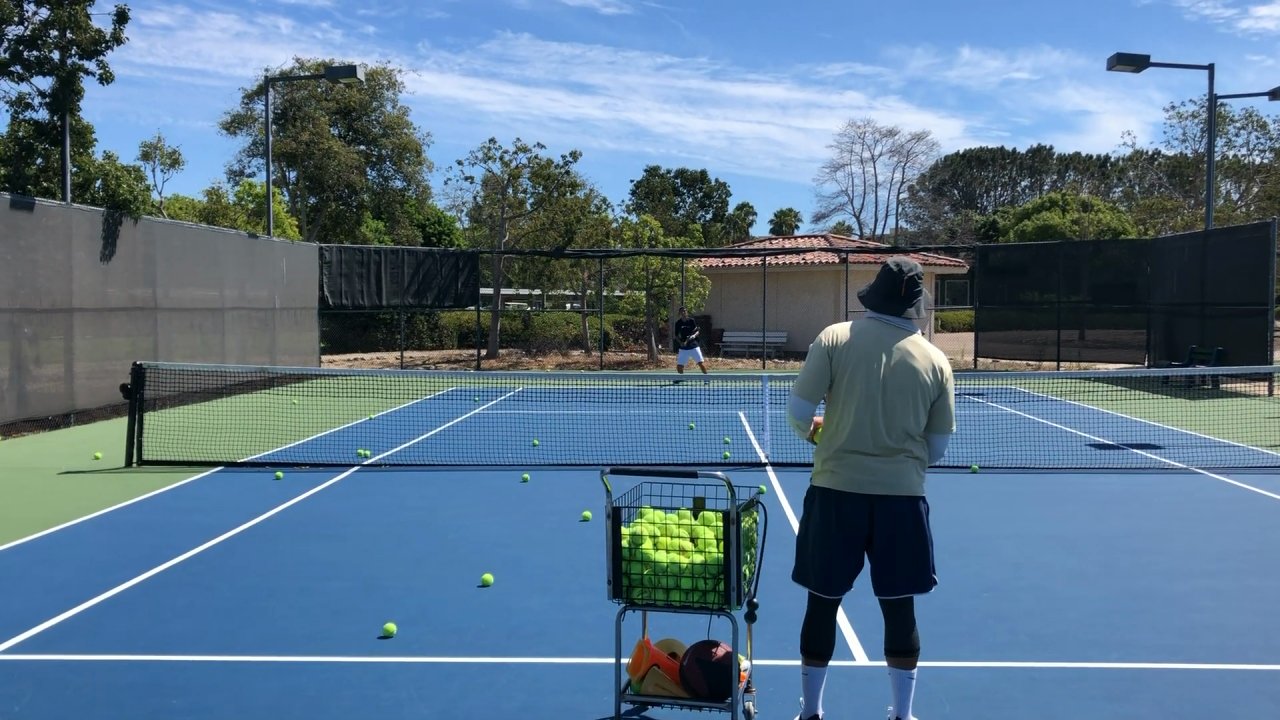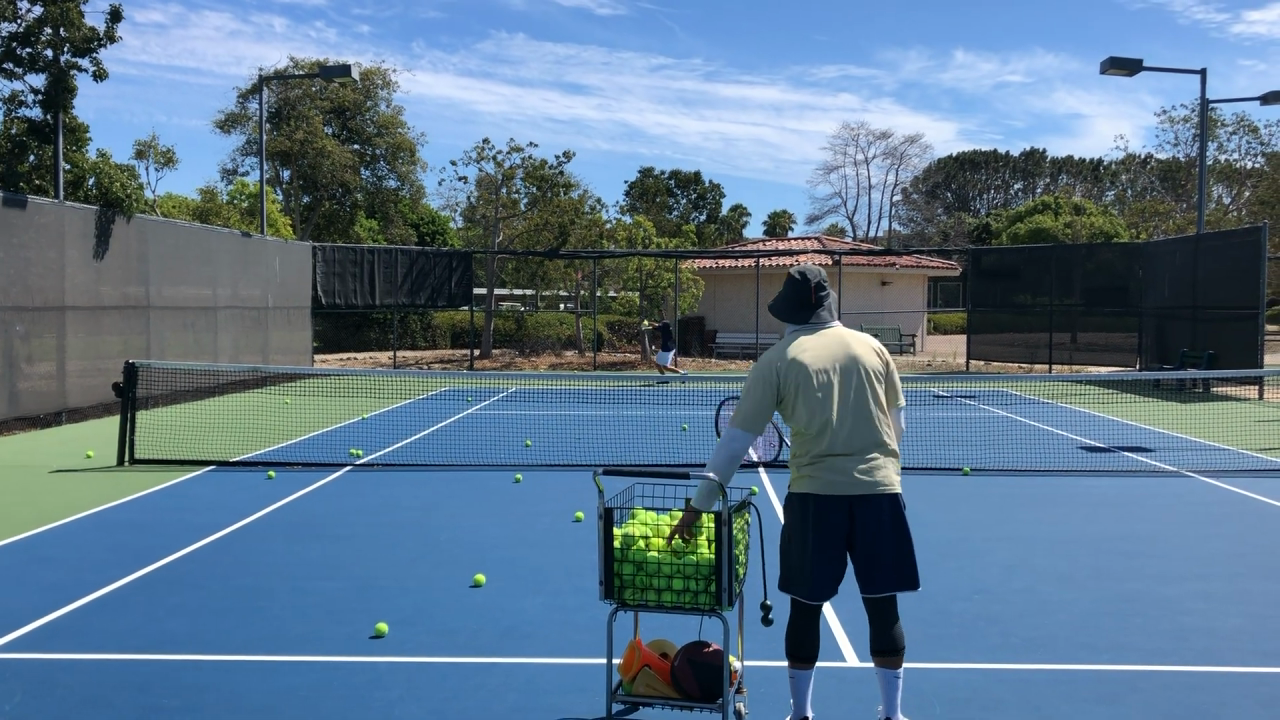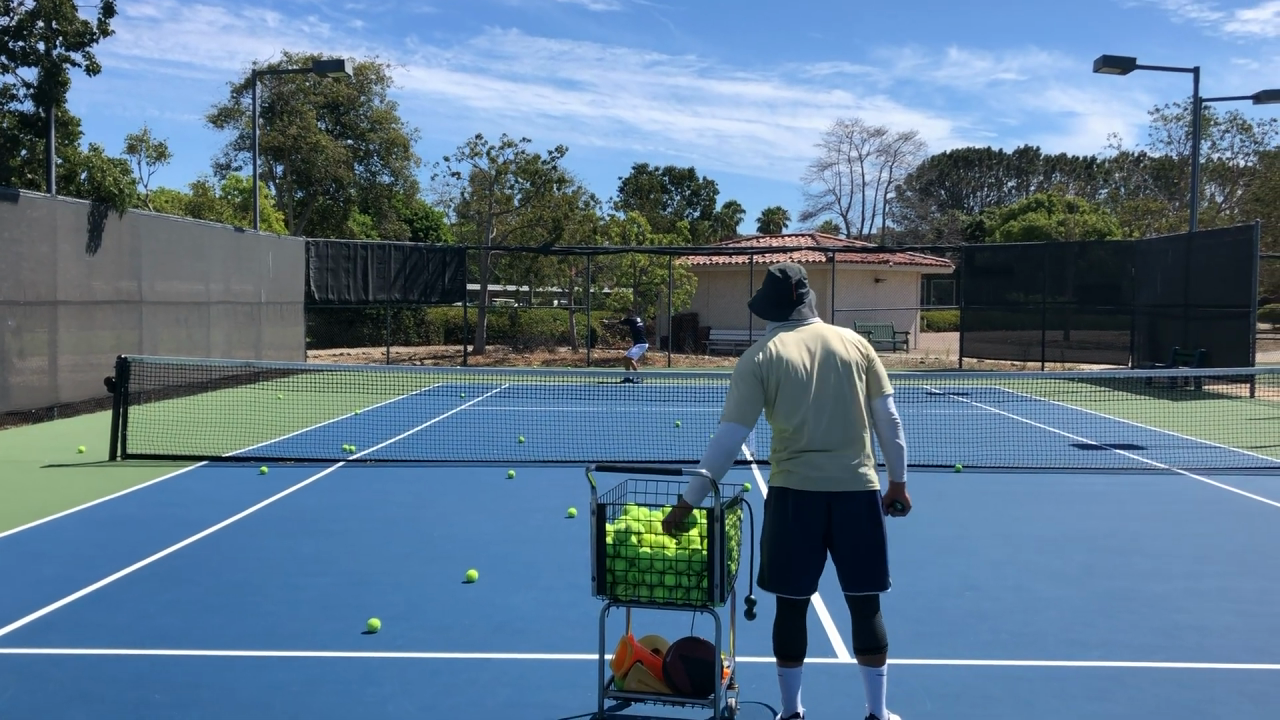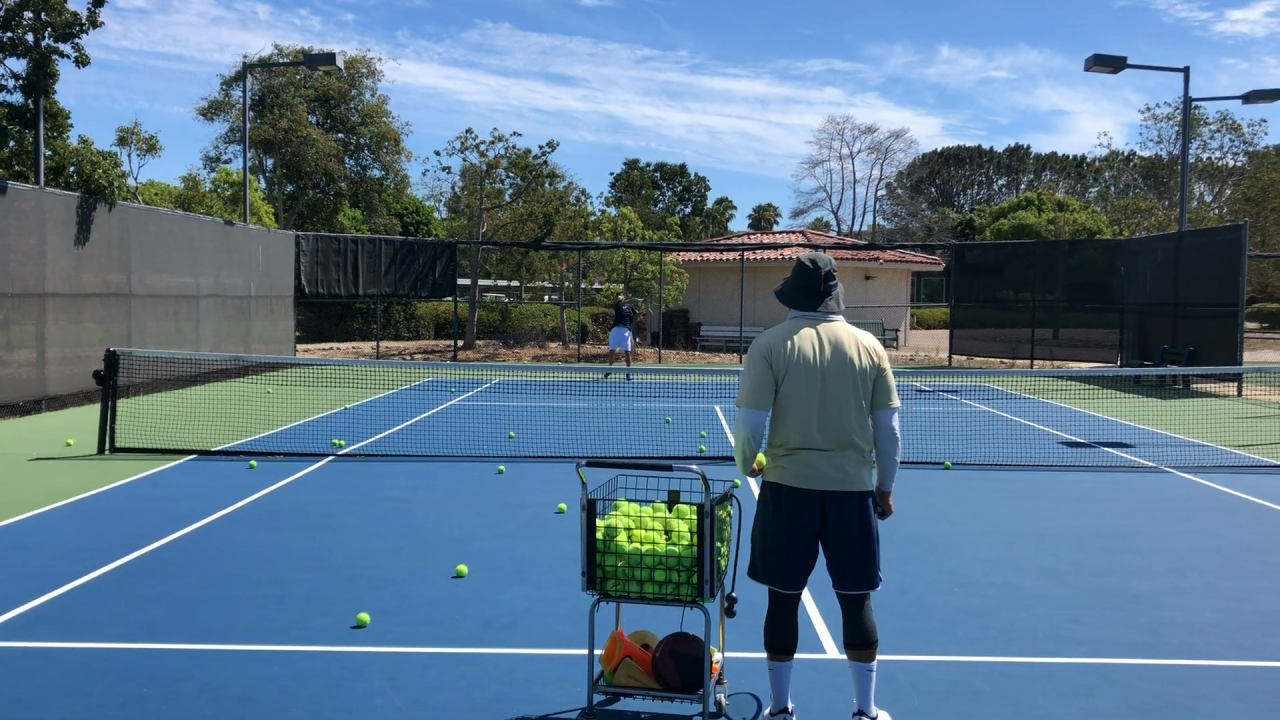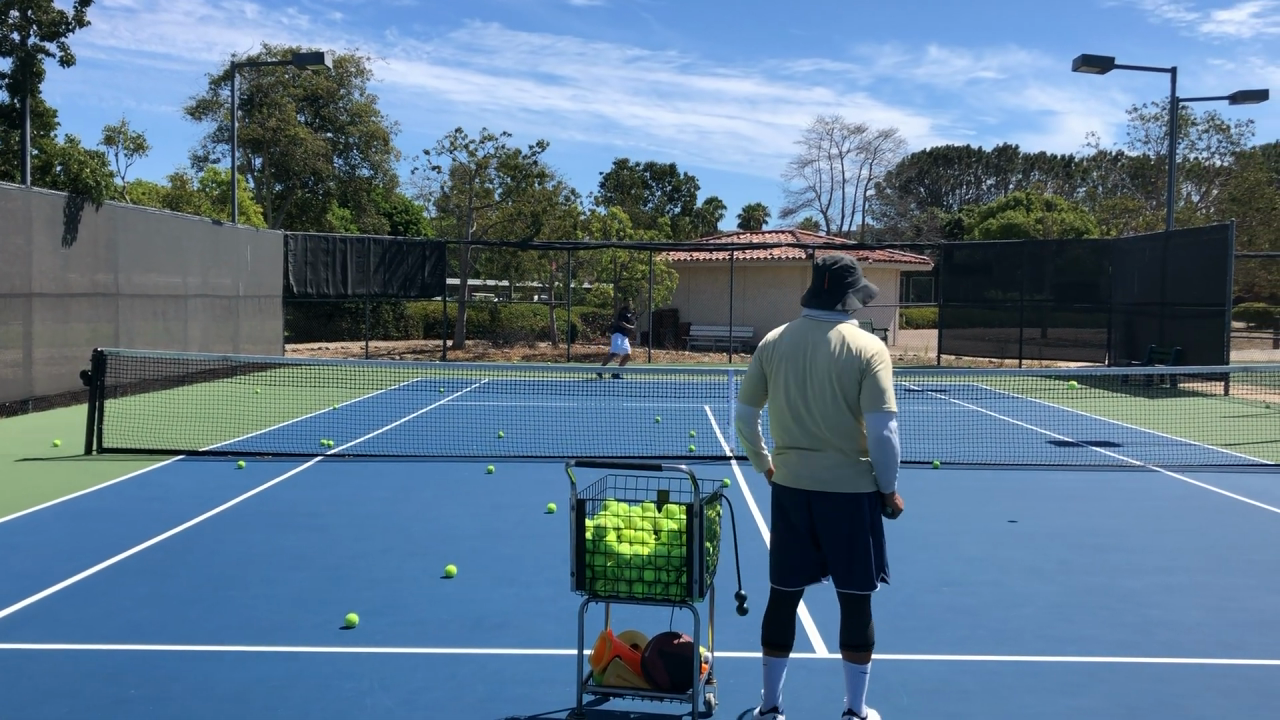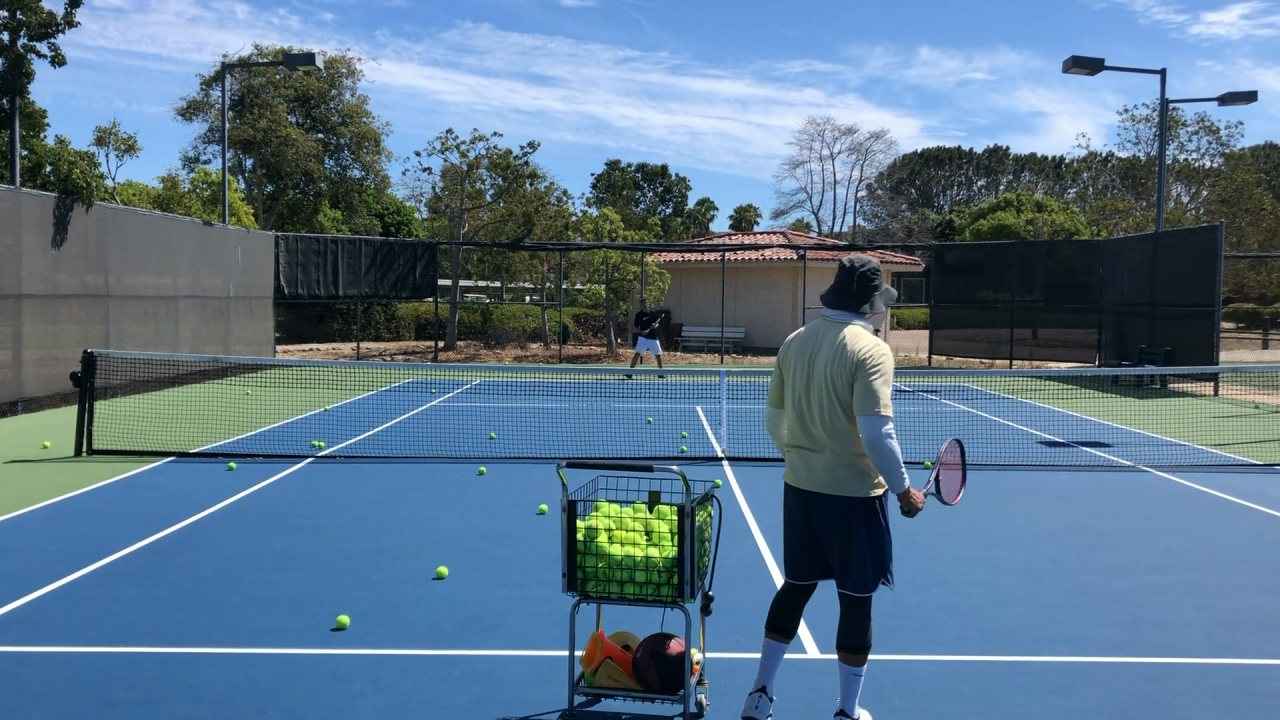
dt=0.5s
person 1, frame 1
left shoulder: (835, 338)
right shoulder: (934, 361)
left elbow: (798, 409)
right elbow: (936, 448)
left wrist: (813, 430)
left hip: (835, 491)
right hip: (901, 497)
left knee: (822, 604)
right knee: (899, 608)
person 1, frame 2
left shoulder: (776, 361)
right shoulder: (871, 346)
left elbow: (735, 443)
right elbow: (898, 425)
left wrist: (697, 506)
left hip: (815, 497)
right hip: (880, 494)
left knee: (806, 608)
right knee: (883, 608)
person 1, frame 3
left shoulder: (758, 358)
right shoulder: (853, 342)
left elbow: (729, 438)
right elbow: (888, 419)
left wrist: (689, 500)
right wrist: (897, 481)
left hip: (795, 493)
right hip: (858, 490)
left knee: (792, 606)
right knee: (865, 604)
person 1, frame 4
left shoulder: (770, 343)
right shoulder: (868, 345)
left elbow: (750, 423)
right elbow: (888, 428)
left wrist: (747, 464)
right wrist: (884, 486)
left hip: (788, 488)
right hip: (852, 489)
left knee: (783, 599)
right knee: (855, 600)
person 1, frame 5
left shoulder: (774, 341)
right shoulder: (868, 347)
left elbow: (743, 415)
right elbow: (882, 431)
left wrist: (763, 463)
right wrist: (888, 489)
left hip: (791, 487)
right hip: (851, 491)
left knee: (783, 595)
right knee: (855, 601)
person 1, frame 6
left shoulder: (795, 341)
right shoulder: (870, 349)
left elbow: (775, 417)
right elbow: (876, 433)
right wrist: (904, 490)
left hip: (801, 487)
right hip: (853, 494)
left knee: (795, 585)
right knee: (855, 601)
